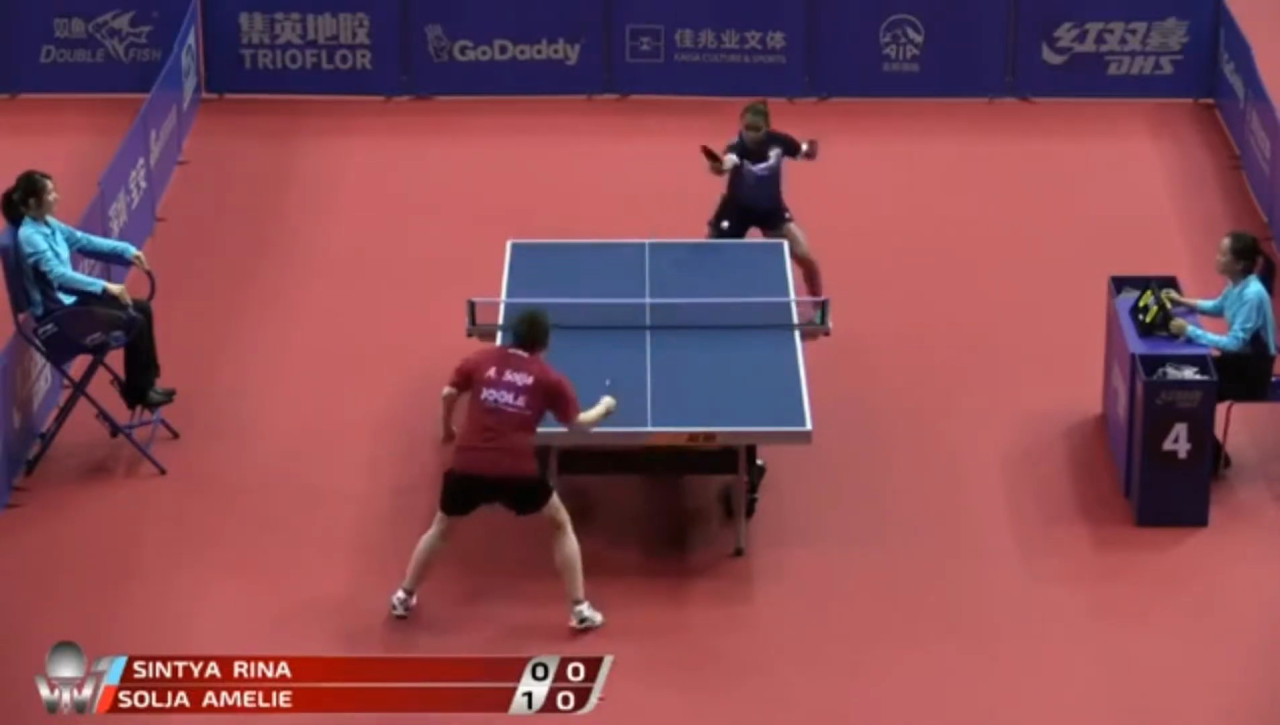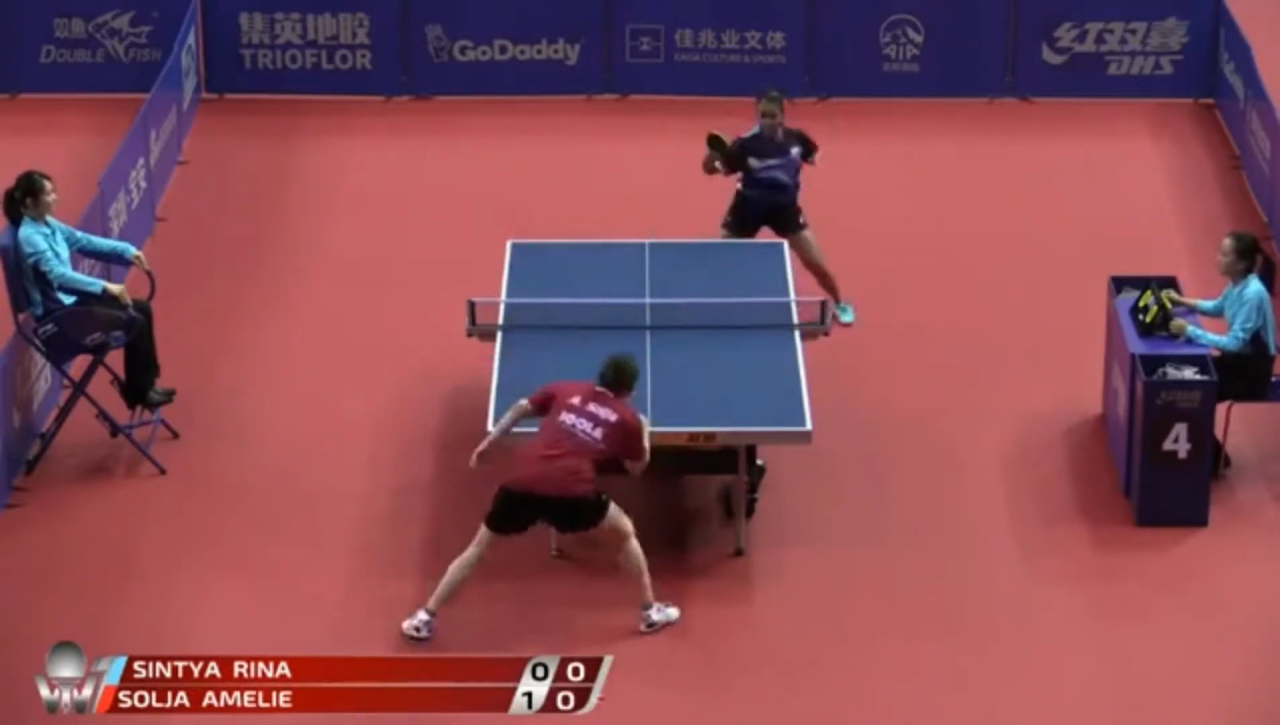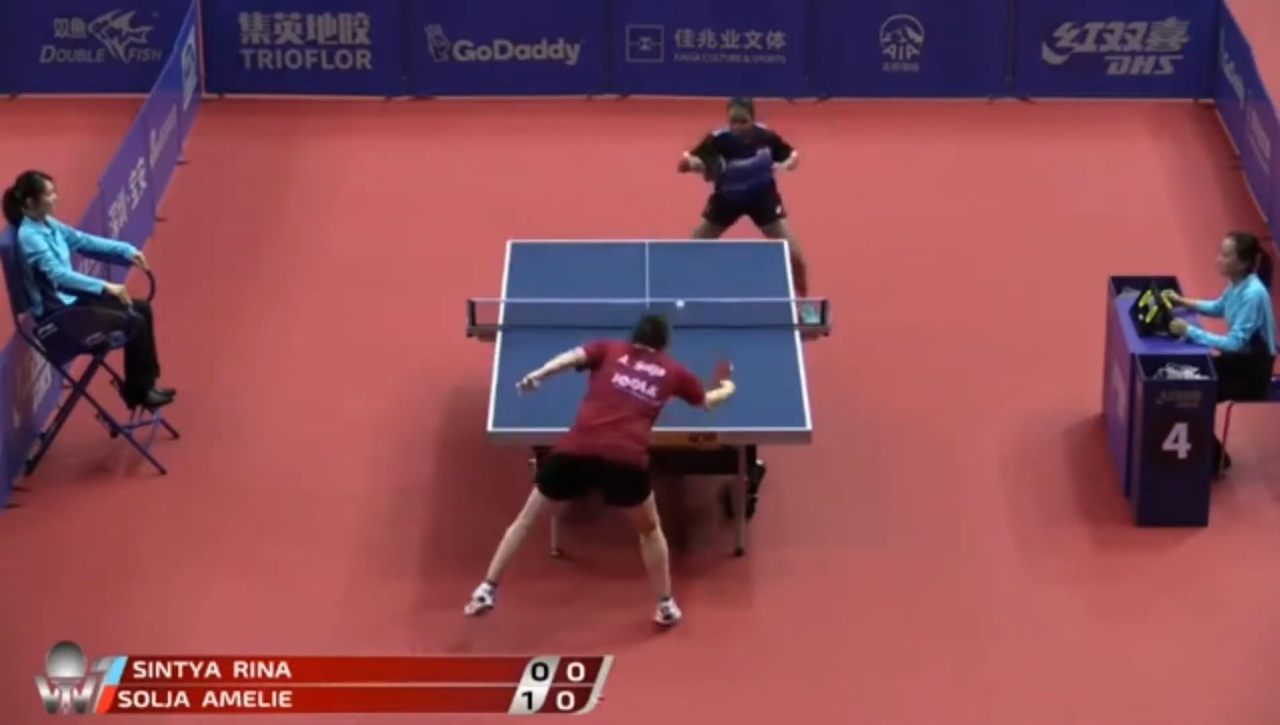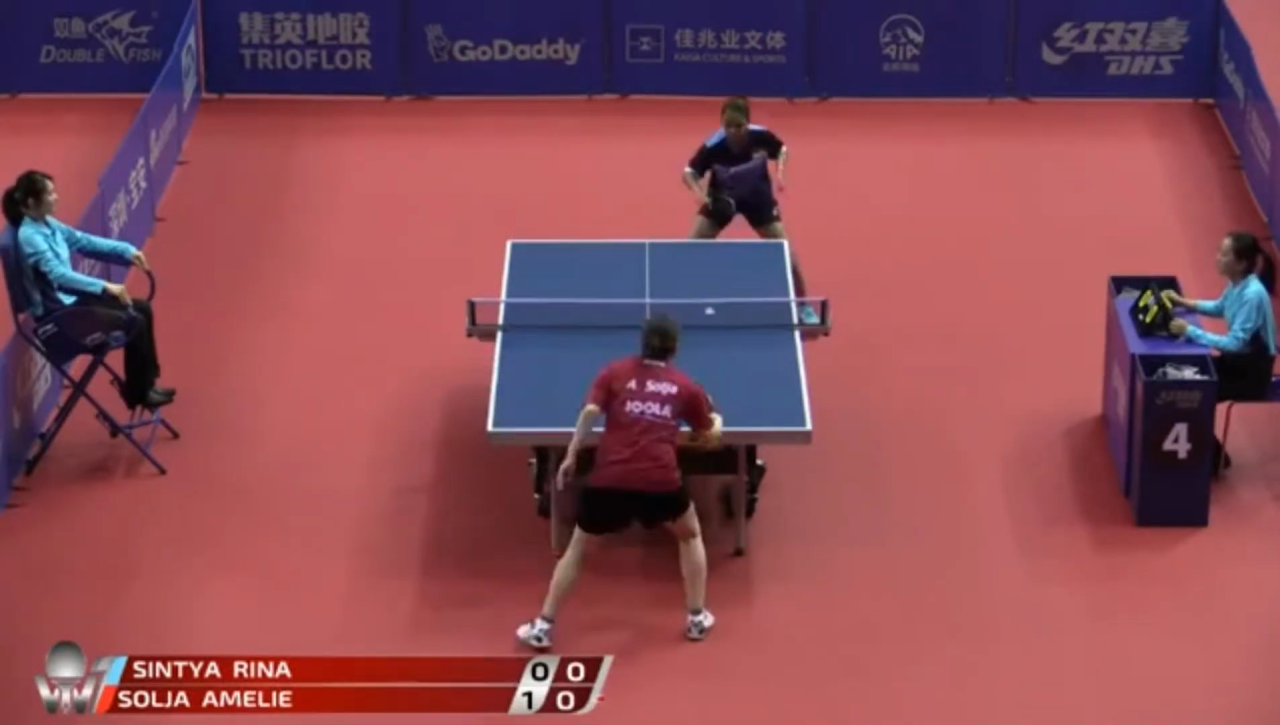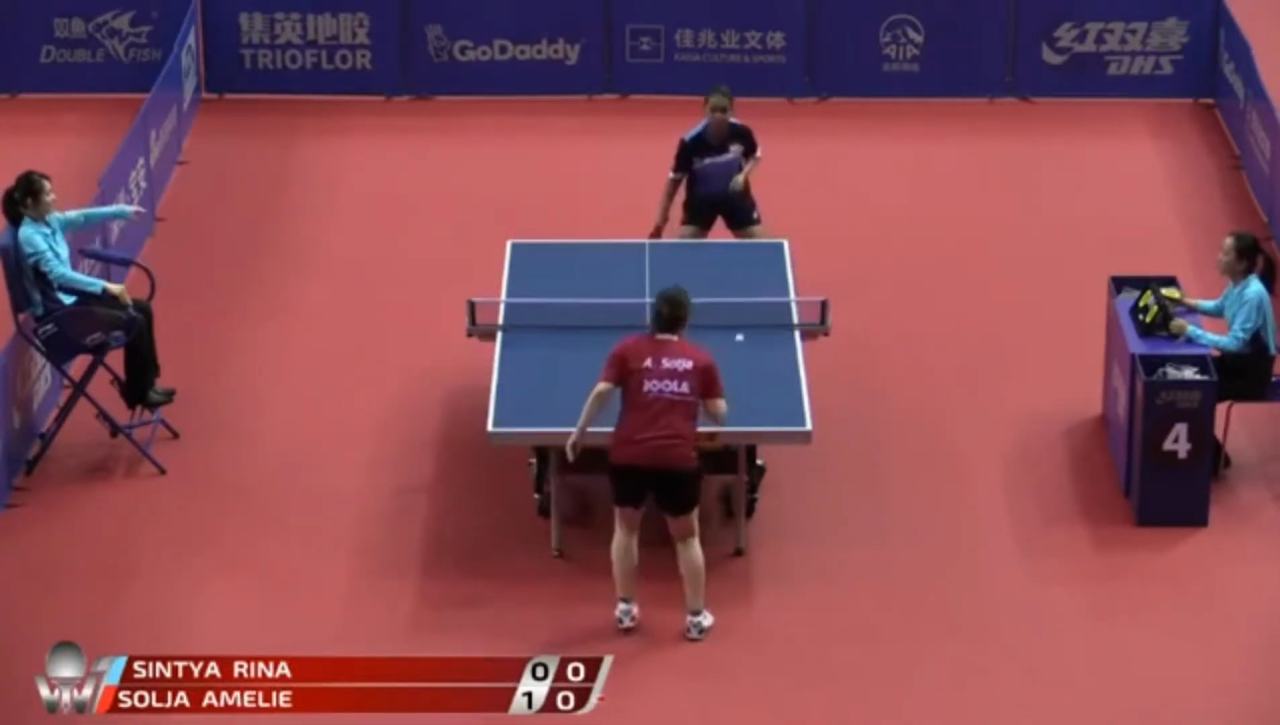
dt=0.3s
person 1, frame 1
left shoulder: (481, 360)
right shoulder: (549, 378)
left elbow: (448, 394)
right elbow: (579, 424)
left wrist: (447, 427)
right wrist: (605, 406)
left hip: (467, 466)
right hip: (518, 471)
left knee: (440, 529)
right knee: (561, 527)
left ankle: (404, 596)
right ankle: (580, 609)
person 1, frame 2
left shoulder: (567, 391)
right shoulder: (629, 420)
left elbow: (521, 408)
right elbow: (637, 468)
left wrist: (488, 441)
right wrist: (642, 435)
left hip: (523, 483)
right hip: (572, 492)
left knee: (476, 550)
right knee: (626, 534)
left ankle: (424, 619)
right ankle: (651, 612)
person 1, frame 3
left shoulder: (608, 350)
right shoulder: (673, 372)
left elbow: (576, 356)
right elbow: (708, 400)
left wrist: (539, 374)
right wrist: (728, 388)
left hip: (576, 449)
right hip: (627, 458)
left knee: (527, 517)
right knee: (649, 529)
left ankle: (487, 589)
right ankle: (666, 606)
person 1, frame 4
left shoulder: (615, 372)
right shoulder: (687, 387)
left elbow: (590, 412)
right elbow: (710, 439)
left wrist: (570, 458)
right wrist: (716, 421)
left hip: (608, 480)
right hip: (660, 482)
left knee: (577, 548)
right knee: (691, 537)
left ankle: (543, 624)
right ankle: (696, 617)
person 1, frame 5
left shoulder: (628, 349)
right shoulder: (702, 360)
left elbow: (601, 391)
right elbow: (719, 414)
left wrist: (578, 432)
right wrist: (696, 402)
left hip: (628, 457)
right hip: (677, 460)
left knee: (625, 529)
right knee: (687, 538)
left ankle: (625, 608)
right ankle: (696, 617)
person 2, frame 1
left shoulder: (47, 223)
right shoulder: (29, 237)
left elbow: (84, 240)
right elbow: (58, 274)
left wrist: (126, 250)
right wrist: (105, 286)
left hip: (72, 296)
right hip: (57, 311)
left knee: (142, 309)
right knee: (134, 323)
left ankle: (146, 382)
right ankle: (139, 392)
person 2, frame 2
left shoulder: (47, 223)
right shoulder: (29, 236)
left elbow: (84, 240)
right elbow: (58, 274)
left wrist: (126, 250)
right wrist: (105, 286)
left hip: (72, 296)
right hip: (57, 310)
left knee: (142, 309)
right knee: (134, 323)
left ankle: (146, 382)
right ankle: (138, 392)
person 2, frame 3
left shoulder: (47, 223)
right shoulder: (29, 236)
left elbow: (84, 240)
right elbow: (58, 274)
left wrist: (126, 250)
right wrist: (105, 286)
left hip: (72, 296)
right hip: (57, 310)
left knee: (142, 309)
right knee: (134, 323)
left ankle: (146, 382)
right ankle: (138, 392)
person 2, frame 4
left shoulder: (47, 223)
right shoulder: (29, 237)
left elbow: (84, 240)
right elbow: (59, 274)
left wrist: (126, 250)
right wrist: (105, 287)
left hip: (72, 296)
right hip: (57, 310)
left knee: (142, 309)
right knee: (134, 323)
left ankle: (146, 383)
right ankle: (138, 392)
person 2, frame 5
left shoulder: (48, 220)
right shoulder: (29, 236)
left elbow: (82, 217)
right elbow: (58, 274)
left wrist: (122, 210)
right wrist: (105, 287)
left hip: (71, 296)
right hip: (57, 310)
left knee: (142, 309)
right knee: (134, 323)
left ankle: (145, 382)
right ankle: (139, 392)
person 3, frame 1
left shoulder: (1252, 295)
right shoulder: (1237, 284)
left elbow: (1234, 343)
right elbow: (1217, 307)
left wrist: (1189, 331)
right wrist: (1182, 301)
left hip: (1254, 370)
right hip: (1240, 358)
left ankle: (1214, 456)
person 3, frame 2
left shoulder: (1252, 294)
right shoulder: (1237, 284)
left elbow: (1234, 343)
right elbow: (1217, 307)
left wrist: (1189, 331)
right wrist: (1183, 301)
left hip: (1254, 369)
right hip: (1239, 358)
left ankle: (1215, 456)
person 3, frame 3
left shoulder: (1253, 294)
right shoulder: (1237, 284)
left elbow: (1234, 343)
right elbow: (1218, 307)
left wrist: (1189, 331)
right wrist: (1183, 301)
left hip: (1254, 370)
right hip: (1239, 357)
left ankle: (1214, 456)
person 3, frame 4
left shoulder: (1252, 295)
right shoulder: (1237, 284)
left elbow: (1234, 343)
right elbow: (1218, 308)
left wrist: (1189, 331)
right wrist: (1184, 302)
left hip: (1254, 370)
right hip: (1239, 358)
left ankle: (1215, 456)
person 3, frame 5
left shoulder: (1252, 294)
right shoulder: (1237, 284)
left elbow: (1233, 343)
right elbow: (1218, 308)
left wrist: (1189, 330)
right wrist: (1185, 302)
left hip: (1254, 369)
right hip: (1239, 357)
left ankle: (1214, 456)
person 4, frame 1
left shoulder: (778, 139)
right shoulder: (736, 147)
left elbow: (807, 155)
right elbow: (724, 165)
left wrist: (811, 149)
right wrist: (720, 166)
left hip: (771, 210)
right hip: (737, 210)
left knee: (806, 258)
left ankle: (818, 310)
person 4, frame 2
left shoulder: (797, 138)
right shoulder: (745, 143)
left elbow: (813, 157)
right elbow: (711, 169)
left wrist: (812, 162)
right wrist: (711, 161)
left hip: (785, 206)
right hip: (748, 206)
left knee: (815, 264)
left ankle: (840, 304)
person 4, frame 3
left shoulder: (766, 136)
right shoulder: (716, 141)
left elbow: (793, 156)
right elbow: (683, 165)
left wrist: (784, 166)
right wrist: (693, 162)
left hip: (763, 200)
right hip: (725, 199)
left knee: (794, 255)
left ankle: (804, 304)
person 4, frame 4
left shoulder: (761, 136)
right shoulder: (712, 146)
left elbow: (781, 149)
right elbow: (690, 172)
left wrist: (779, 171)
right wrist: (698, 193)
left hip: (757, 196)
right hip: (720, 199)
left ankle: (801, 304)
person 4, frame 5
left shoulder: (742, 133)
right shoulder: (690, 142)
left elbow: (755, 156)
right elbow: (675, 178)
left wrist: (743, 175)
right wrist: (662, 216)
left hip: (736, 198)
right hip: (702, 201)
